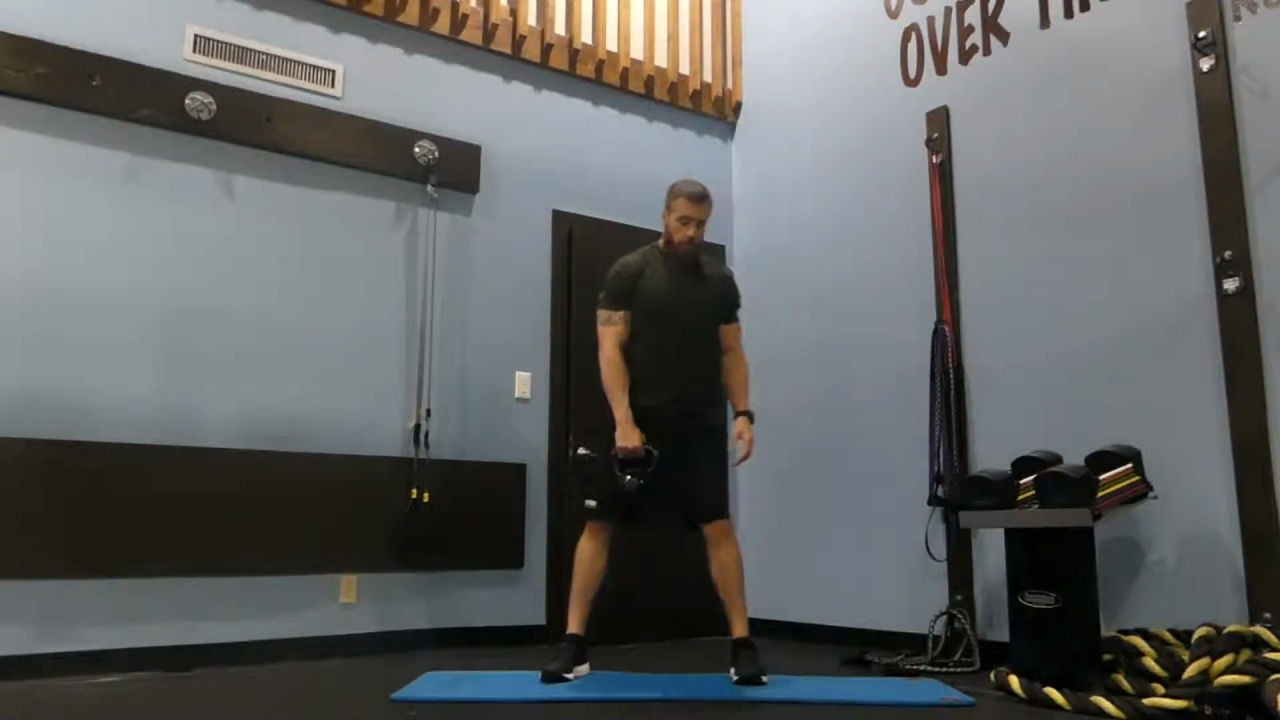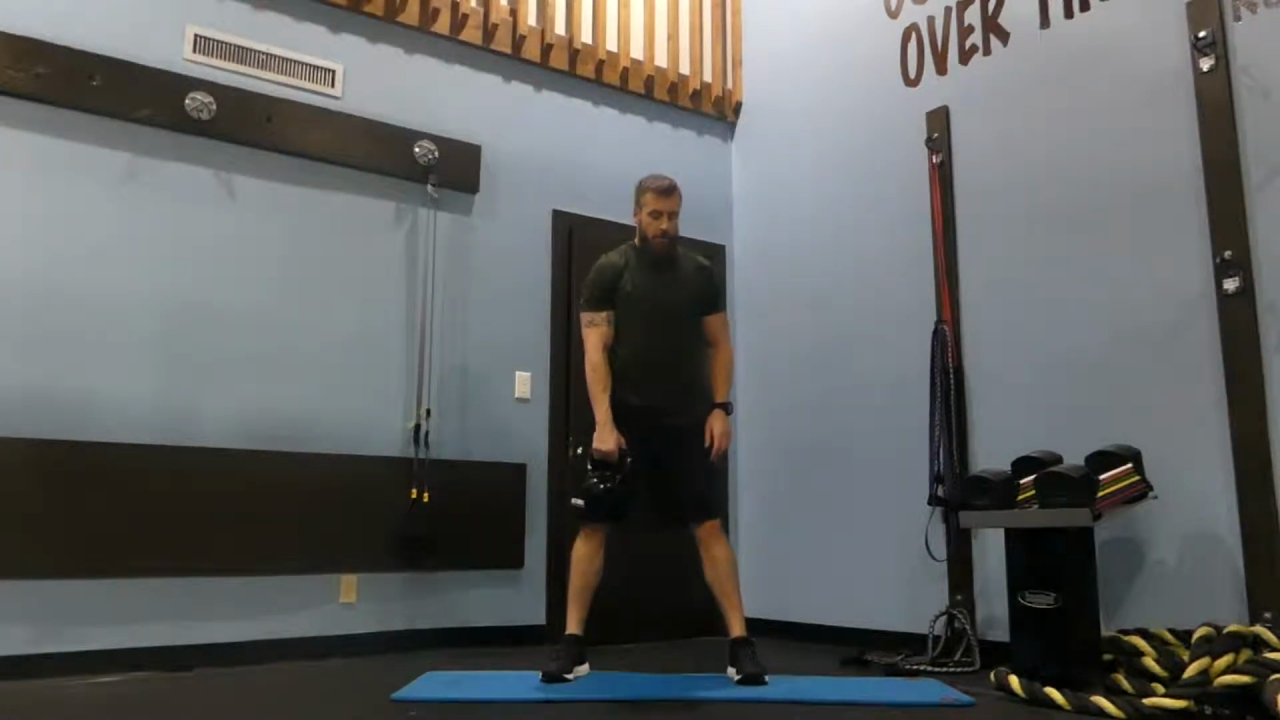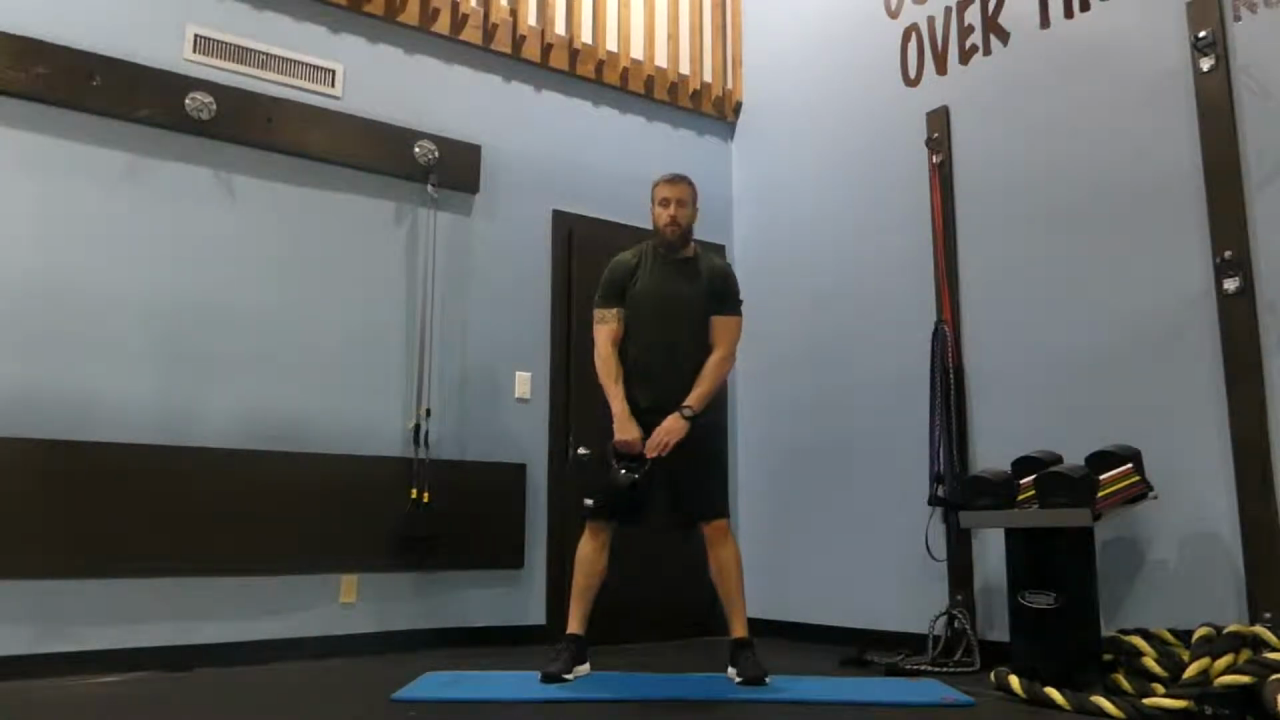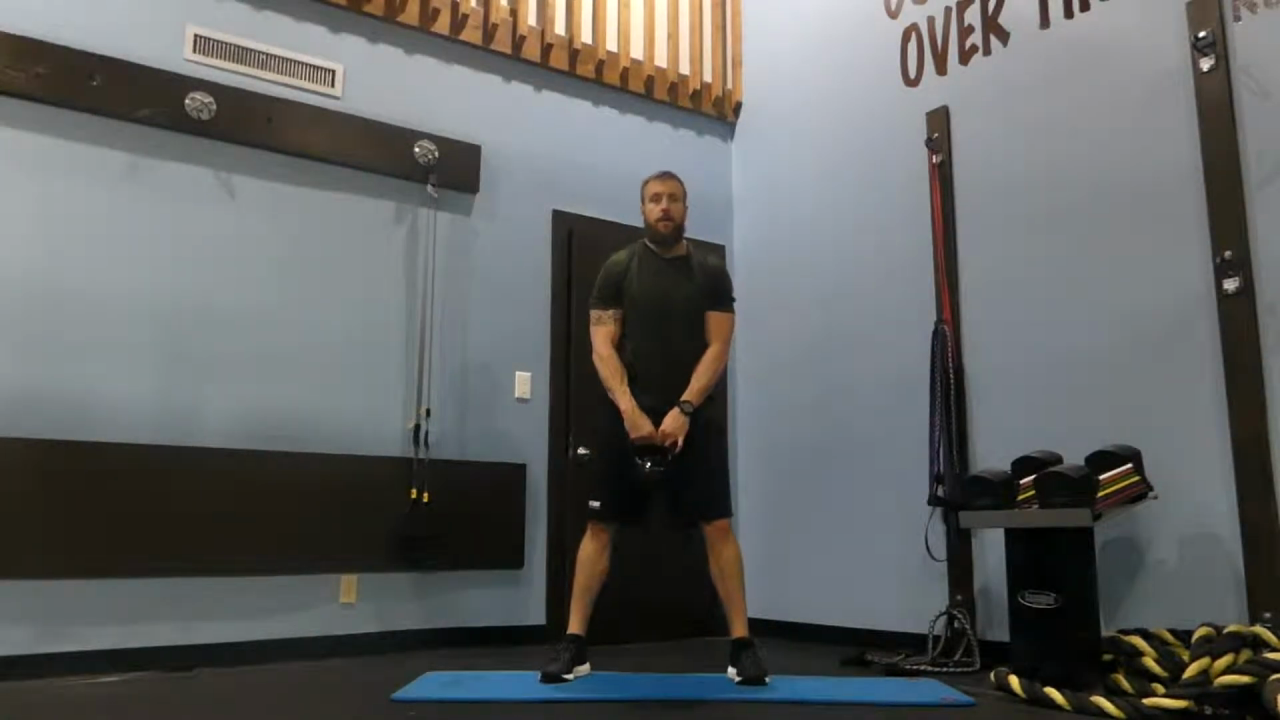
dt=0.4s
person 1, frame 1
left shoulder: (720, 280)
right shoulder: (629, 271)
left elbow: (731, 352)
right elbow: (611, 349)
left wrist: (742, 413)
right wrist: (624, 422)
left hip: (697, 425)
right hip: (636, 422)
left knee: (718, 528)
right knee: (598, 525)
left ankle: (742, 644)
right ankle: (573, 643)
person 1, frame 2
left shoulder: (701, 273)
right shoulder: (609, 270)
left elbow: (718, 344)
right elbow: (595, 350)
left wrist: (720, 408)
right wrist: (604, 423)
left hip: (684, 423)
right hip: (622, 421)
left knee: (708, 528)
right knee: (593, 526)
left ankle: (739, 643)
right ankle: (572, 644)
person 1, frame 3
left shoulder: (718, 275)
right shoulder: (625, 268)
left elbow: (723, 352)
right elbow: (605, 345)
left wrist: (683, 416)
right wrist: (621, 415)
left hip: (691, 422)
right hip: (631, 418)
left knee: (716, 527)
right knee: (599, 524)
left ankle: (741, 645)
right ankle: (574, 643)
person 1, frame 4
left shoulder: (711, 272)
right shoulder: (618, 269)
left elbow: (717, 348)
right elbow: (603, 346)
left wrist: (683, 410)
right wrist: (631, 411)
left hip: (694, 419)
right hip: (629, 419)
left knee: (717, 527)
right knee: (600, 526)
left ankle: (741, 645)
right ankle: (574, 644)
